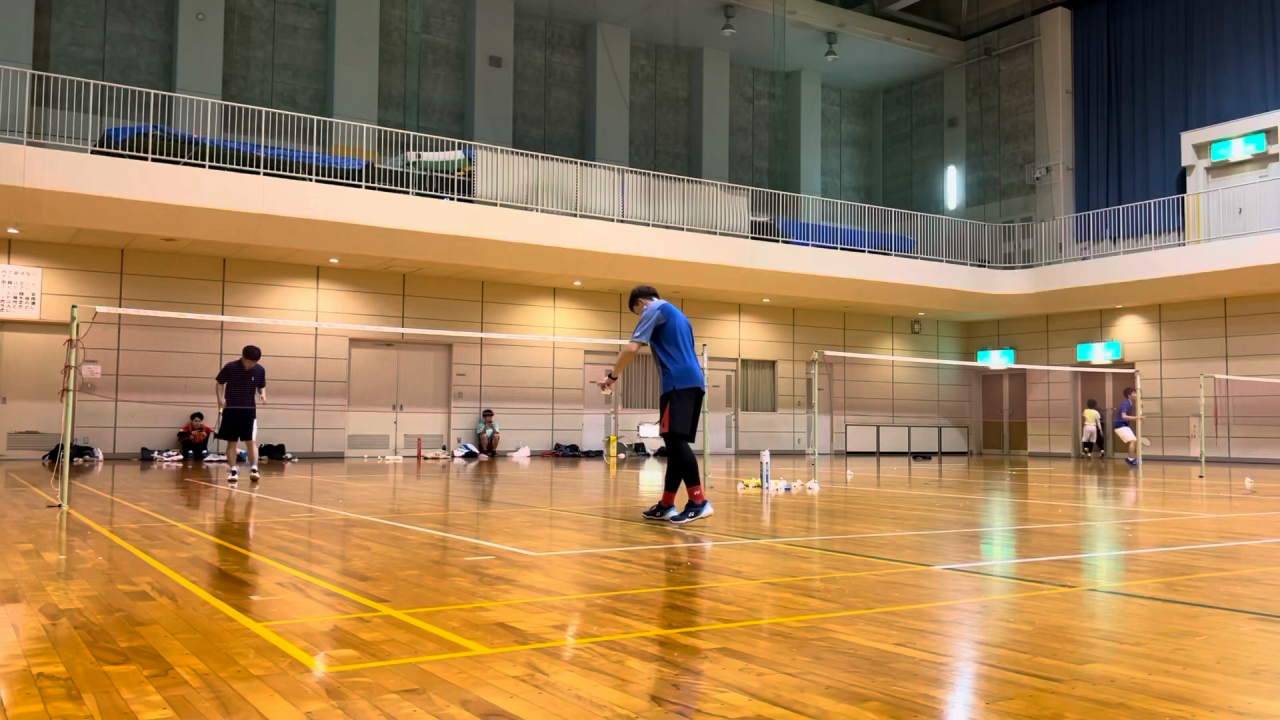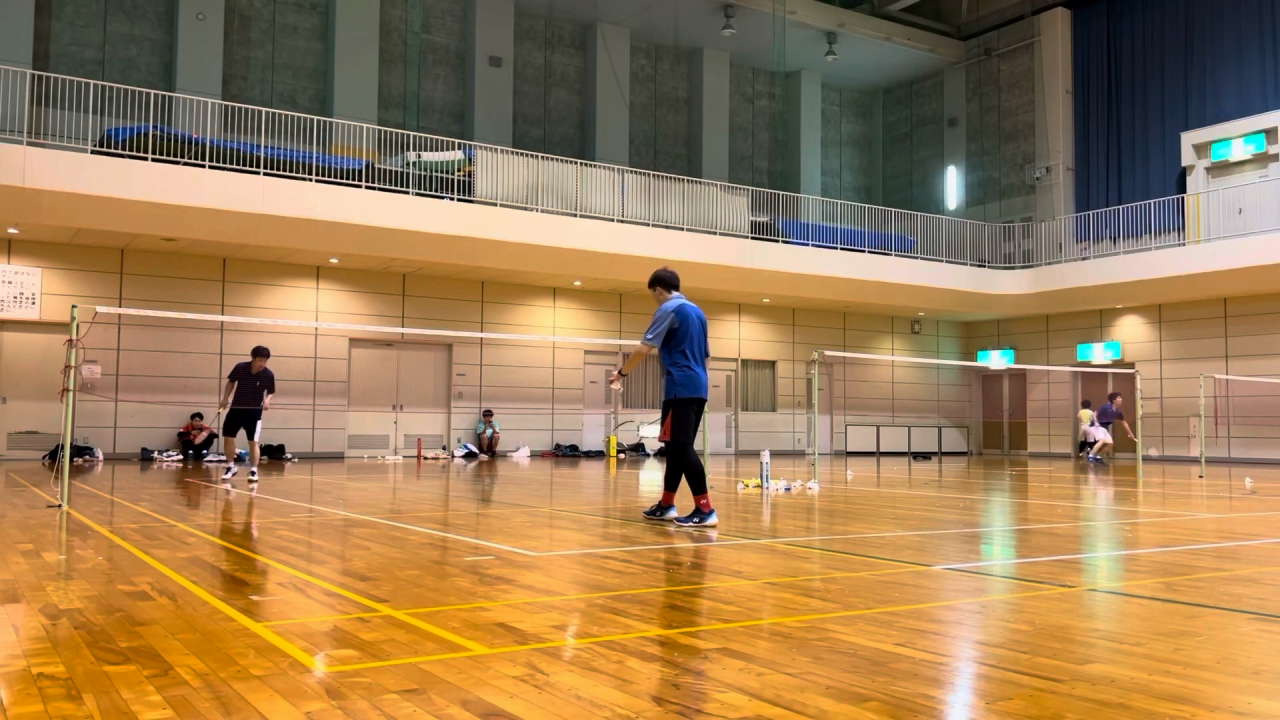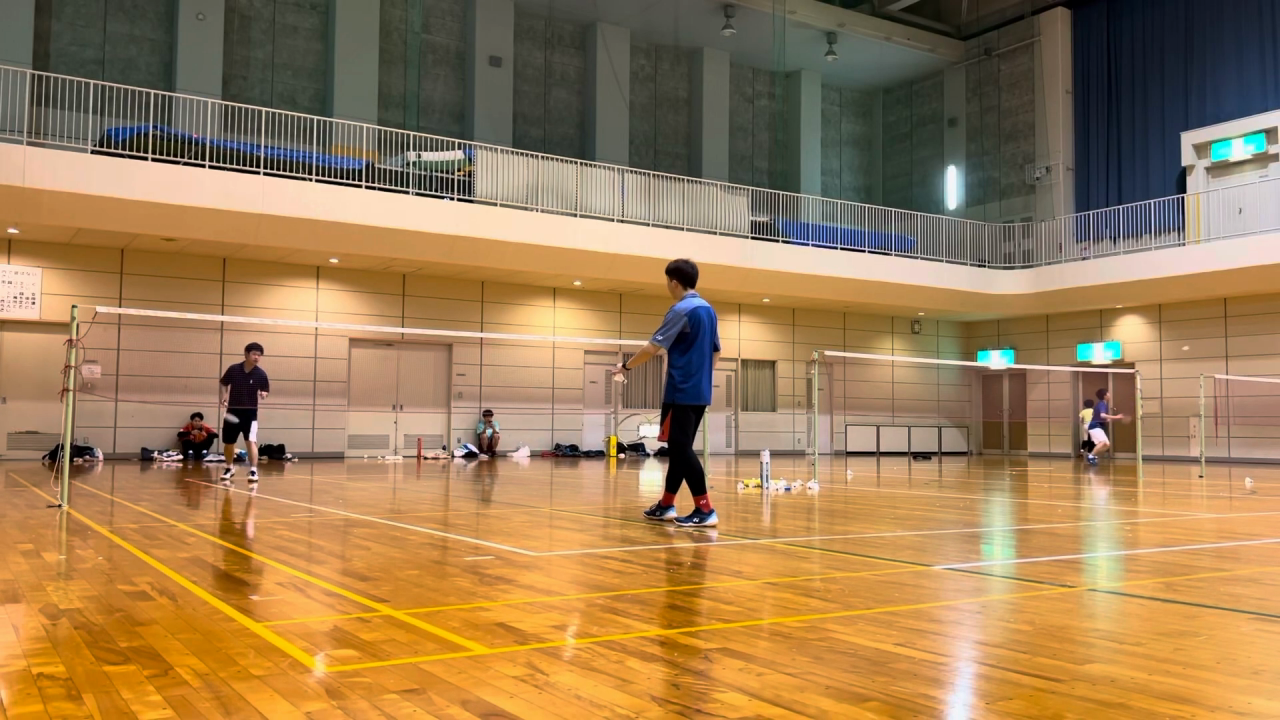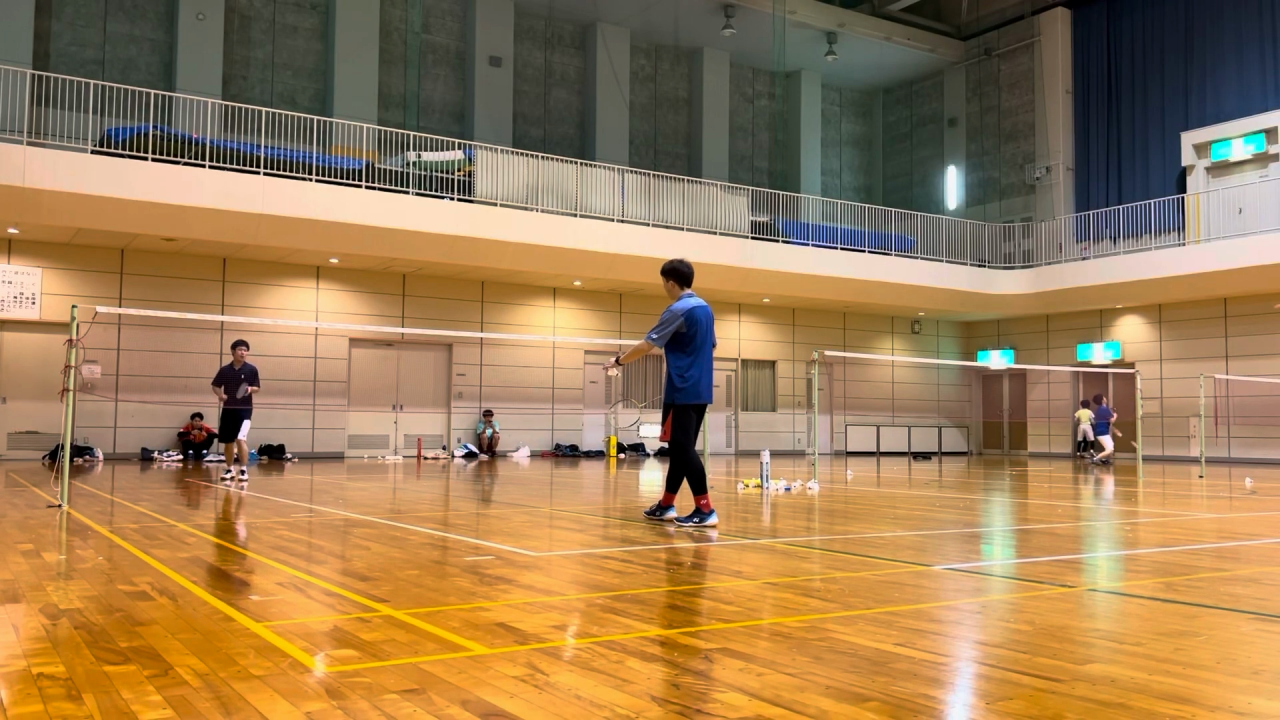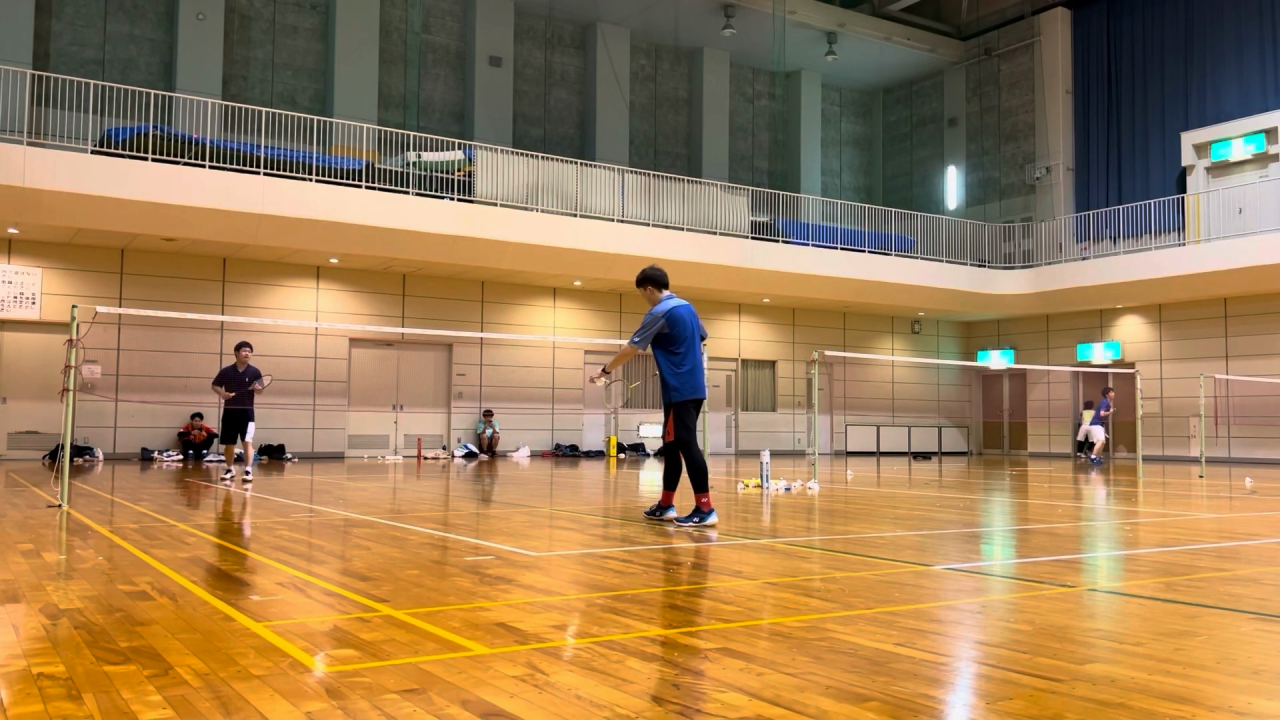
dt=0.4s
person 1, frame 1
left shoulder: (655, 310)
right shoulder: (678, 315)
left elbow: (632, 348)
left wrist: (612, 376)
left hip: (679, 383)
right hip: (693, 382)
left knee: (676, 440)
right knee: (675, 442)
left ankle: (699, 501)
right ankle: (667, 504)
person 1, frame 2
left shoulder: (669, 309)
right shoulder: (697, 311)
left elbow: (645, 348)
left wrist: (621, 372)
left hip: (681, 388)
right hip: (698, 388)
left knee: (681, 447)
right knee: (676, 446)
left ankle: (705, 510)
right ankle: (666, 505)
person 1, frame 3
left shoulder: (681, 310)
right shoulder: (708, 310)
left elbow: (653, 348)
right elbow: (716, 351)
left wrist: (626, 366)
left hip: (682, 391)
right hip: (700, 391)
left knee: (681, 448)
right knee: (679, 447)
left ankle: (705, 510)
right ankle: (666, 505)
person 1, frame 4
left shoulder: (678, 310)
right shoulder: (705, 308)
left elbow: (647, 345)
right elbow: (710, 346)
left wrist: (619, 361)
left hip: (683, 392)
right hip: (701, 390)
left knee: (683, 448)
right knee: (680, 447)
left ankle: (705, 510)
right ankle: (666, 505)
person 1, frame 5
left shoulder: (660, 313)
right shoulder: (688, 307)
left elbow: (631, 349)
right elbow: (701, 337)
left wrist: (605, 370)
left hip: (679, 390)
right hip: (694, 387)
left knee: (686, 445)
right knee: (672, 445)
left ankle: (705, 509)
right ankle: (666, 505)
